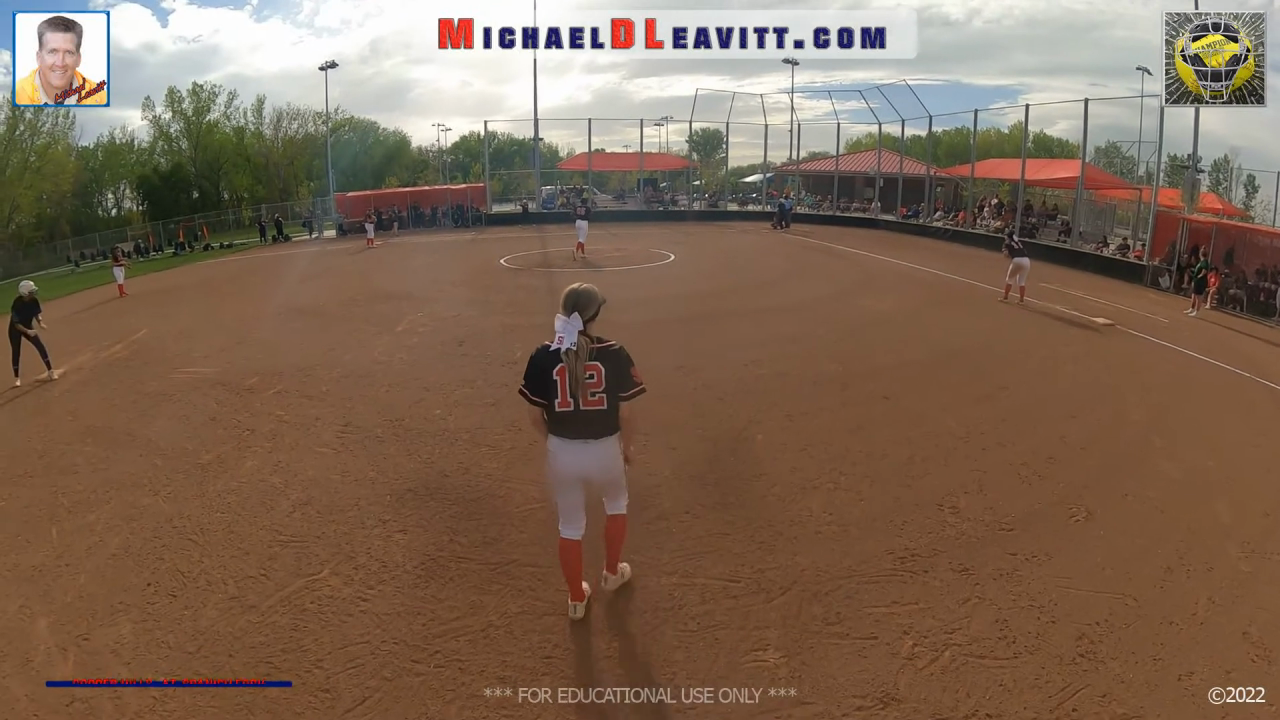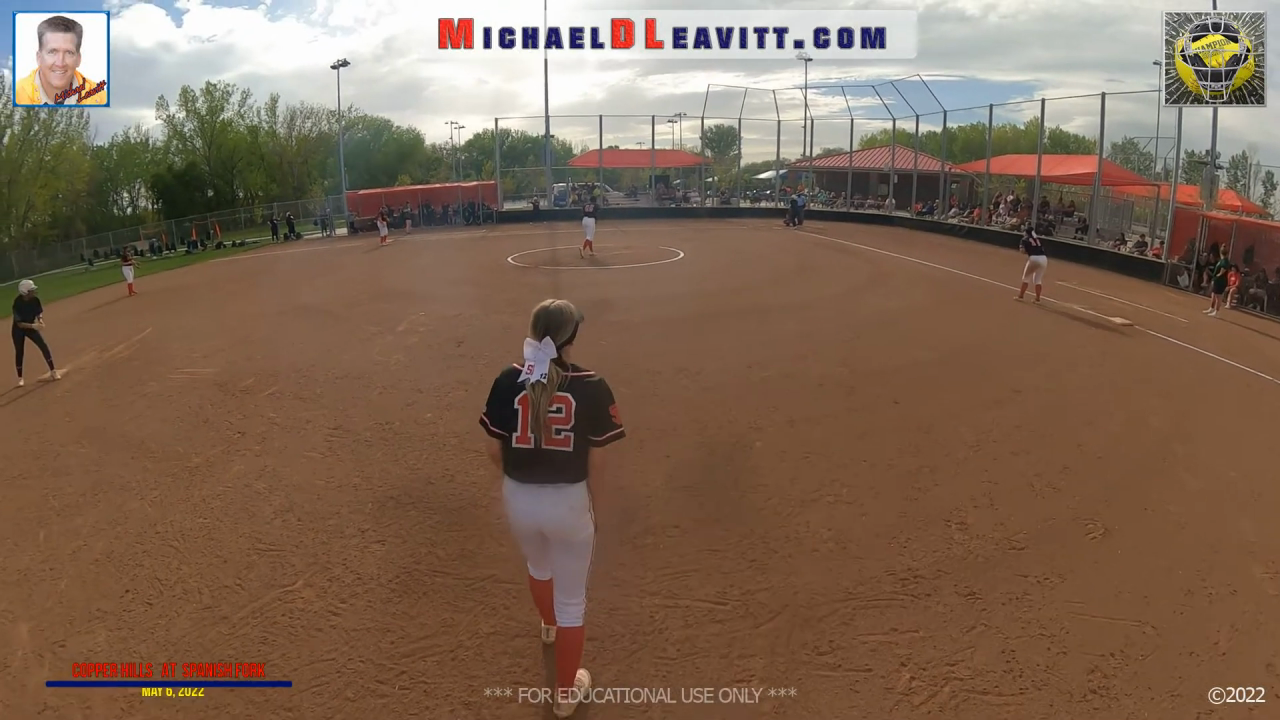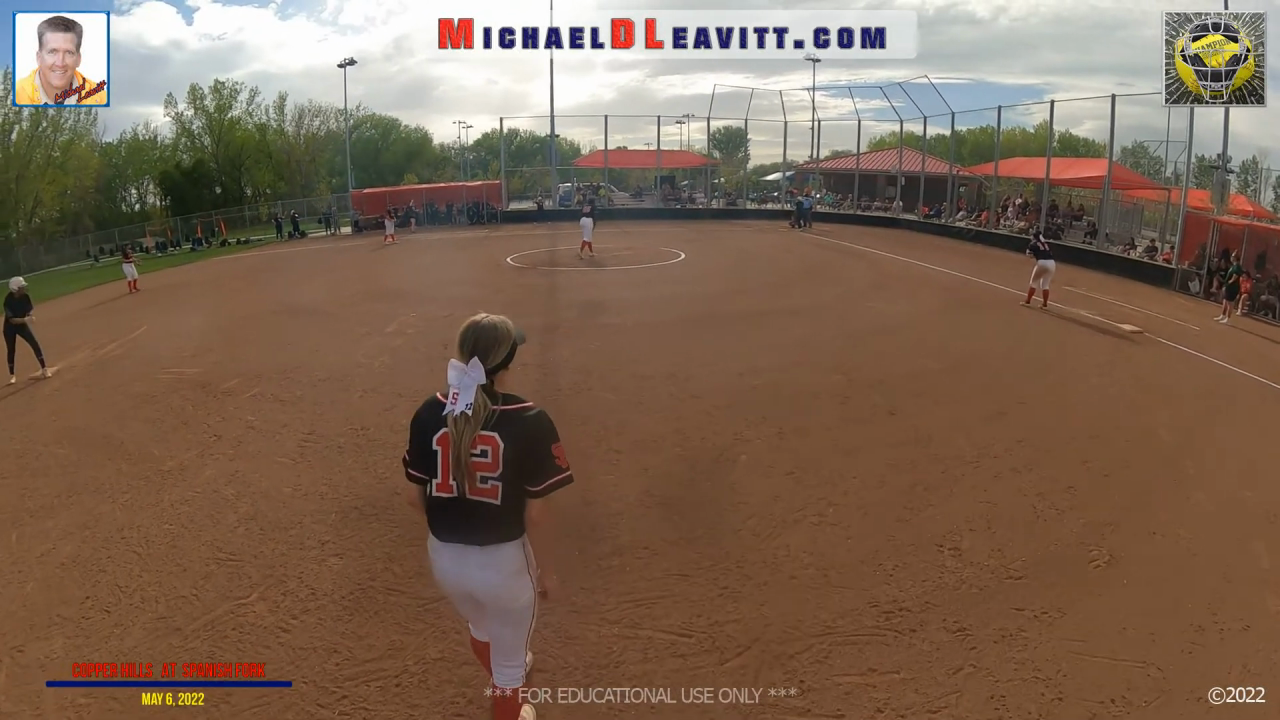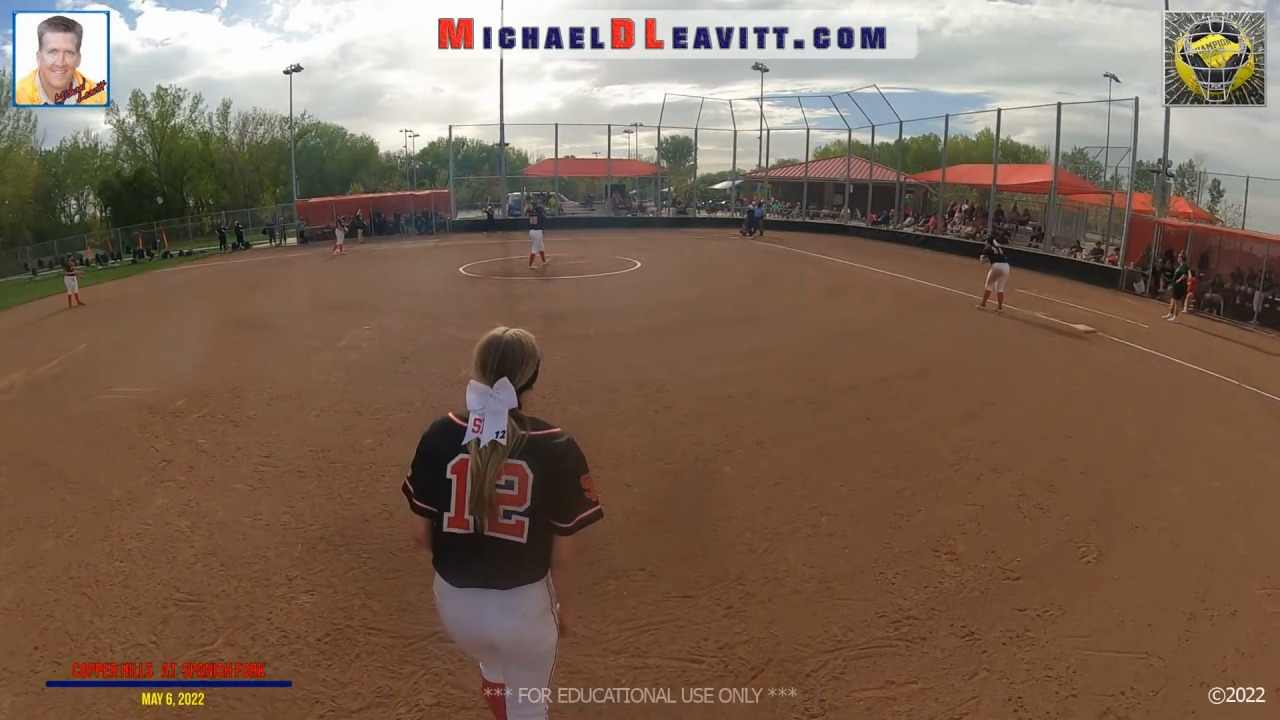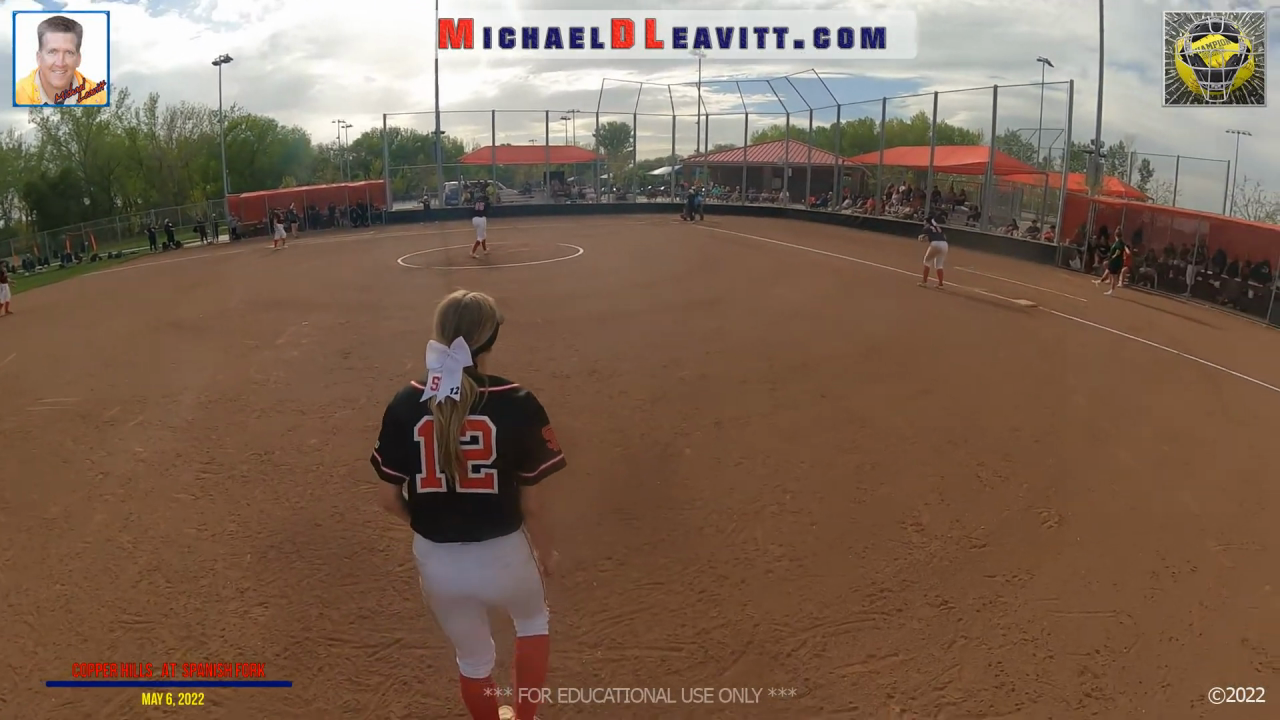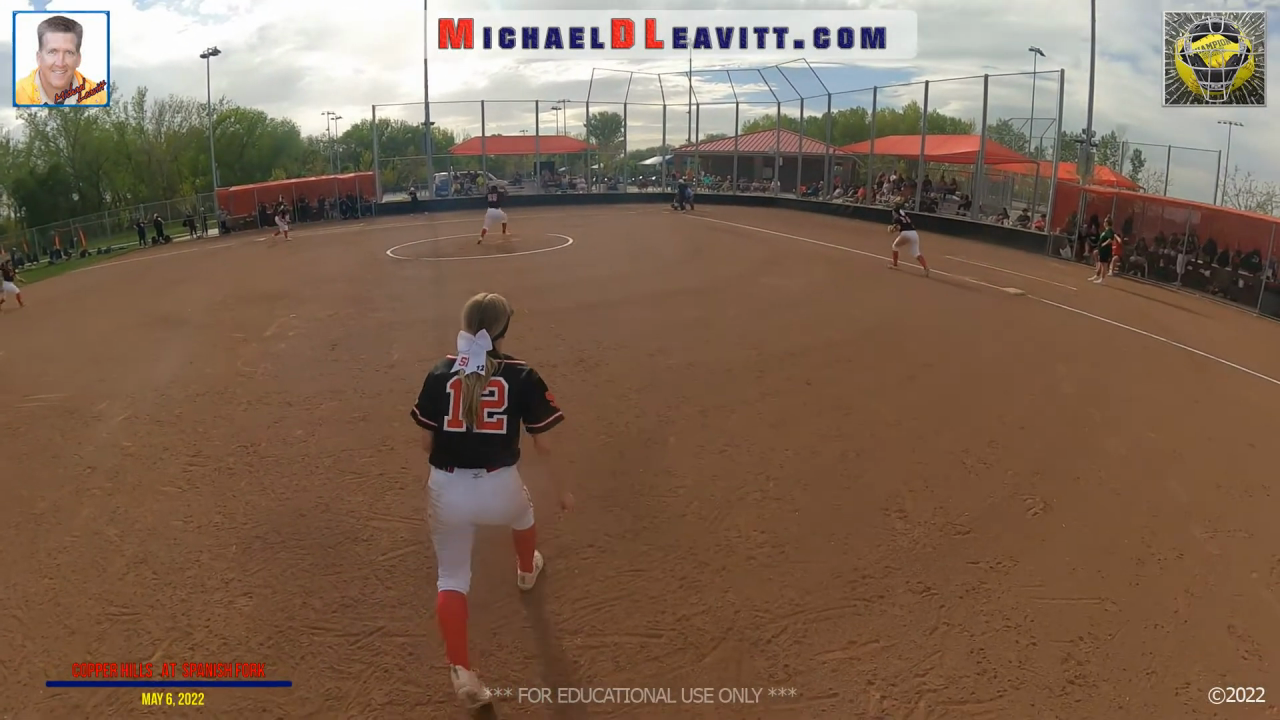
dt=0.5s
person 1, frame 1
left shoulder: (543, 356)
right shoulder: (614, 355)
left elbow: (536, 416)
right elbow: (626, 414)
right wrist: (626, 447)
left hip: (561, 453)
right hip: (604, 450)
left knee: (570, 526)
right knee: (616, 503)
right ankle: (612, 573)
person 1, frame 2
left shoulder: (508, 382)
right shoulder: (592, 387)
left elbow: (494, 450)
right elbow: (595, 461)
right wrist: (593, 503)
left hip: (518, 498)
right hip: (568, 501)
left knee: (538, 566)
right knee: (571, 600)
left ankle: (549, 625)
person 1, frame 3
left shoulder: (430, 413)
right shoulder: (530, 422)
left elbow: (415, 497)
right elbow: (535, 515)
right wrist: (544, 568)
left hip: (444, 558)
right hip: (504, 561)
left knee: (481, 626)
right knee: (510, 662)
left ankle: (502, 680)
person 1, frame 4
left shoulder: (440, 436)
right shoulder: (557, 449)
left elbow: (422, 531)
right elbow: (562, 552)
right wrist: (565, 606)
left hip: (454, 599)
right hip: (523, 604)
left knee: (493, 669)
person 1, frame 5
left shoulder: (404, 405)
right shoulder: (516, 404)
left elbow: (389, 499)
right elbow: (531, 502)
right wrist: (545, 551)
left hip: (437, 562)
right hip: (503, 553)
left knee: (472, 658)
right knee: (532, 616)
person 1, frame 6
left shoulder: (440, 374)
right shoulder: (522, 376)
left elbow: (426, 442)
right elbow: (542, 444)
right wrist: (561, 489)
left hip: (446, 489)
right hip: (499, 487)
left knee: (452, 578)
right knee: (522, 512)
left ankle: (462, 670)
right ankle: (526, 572)
